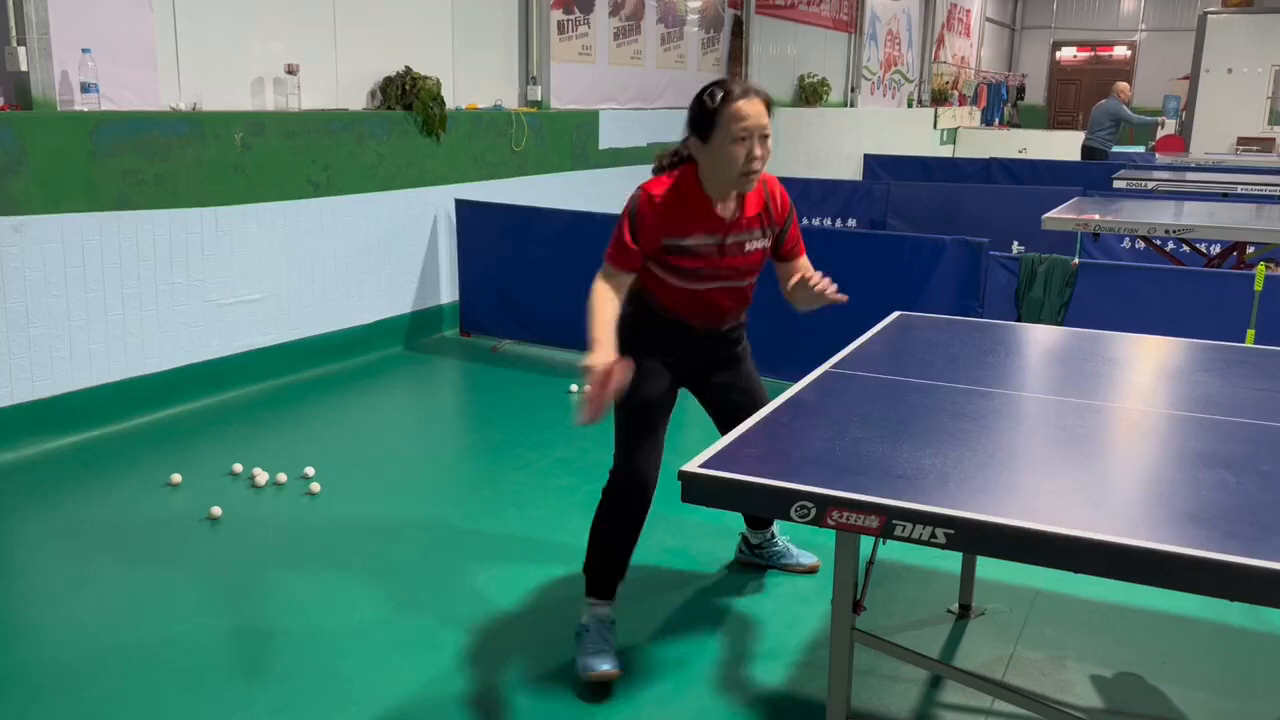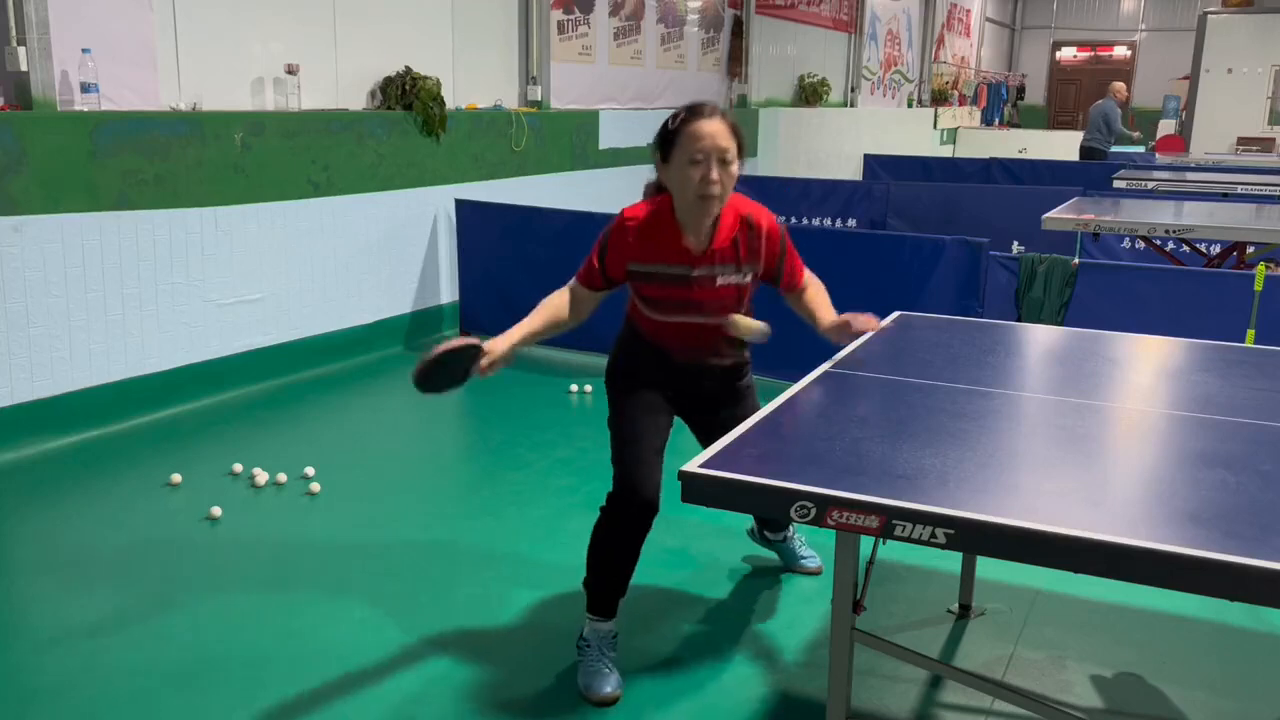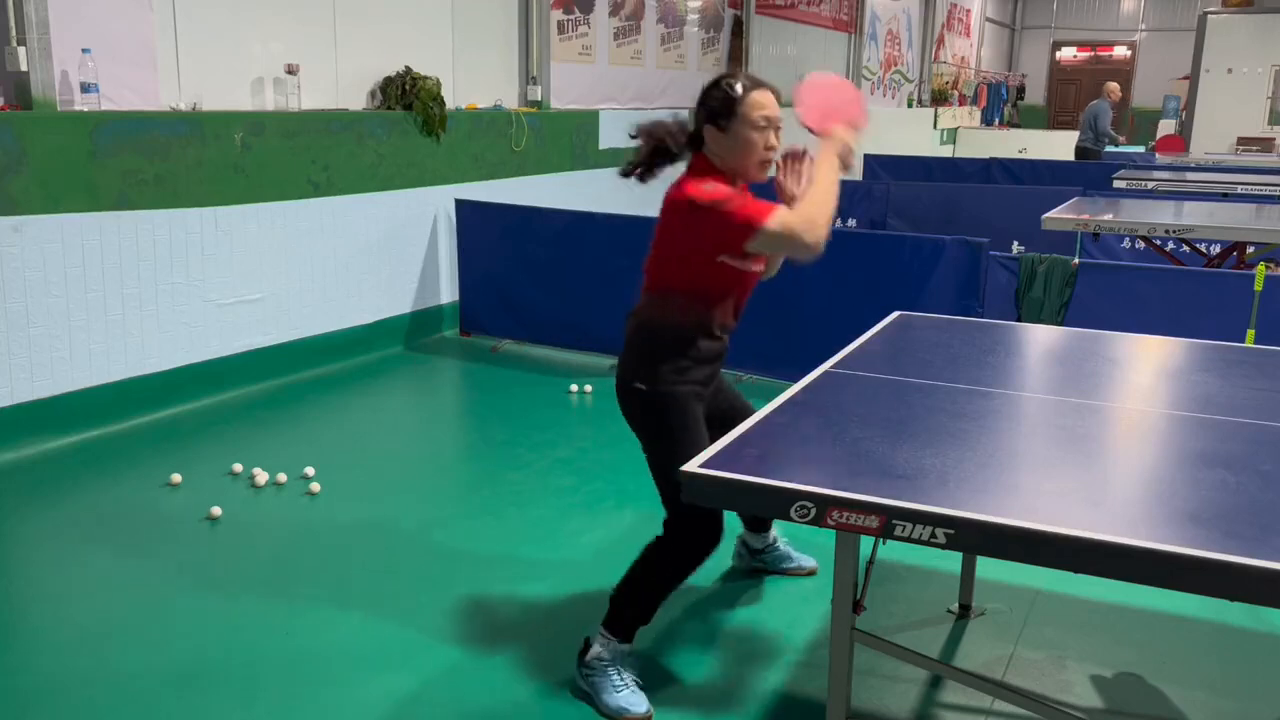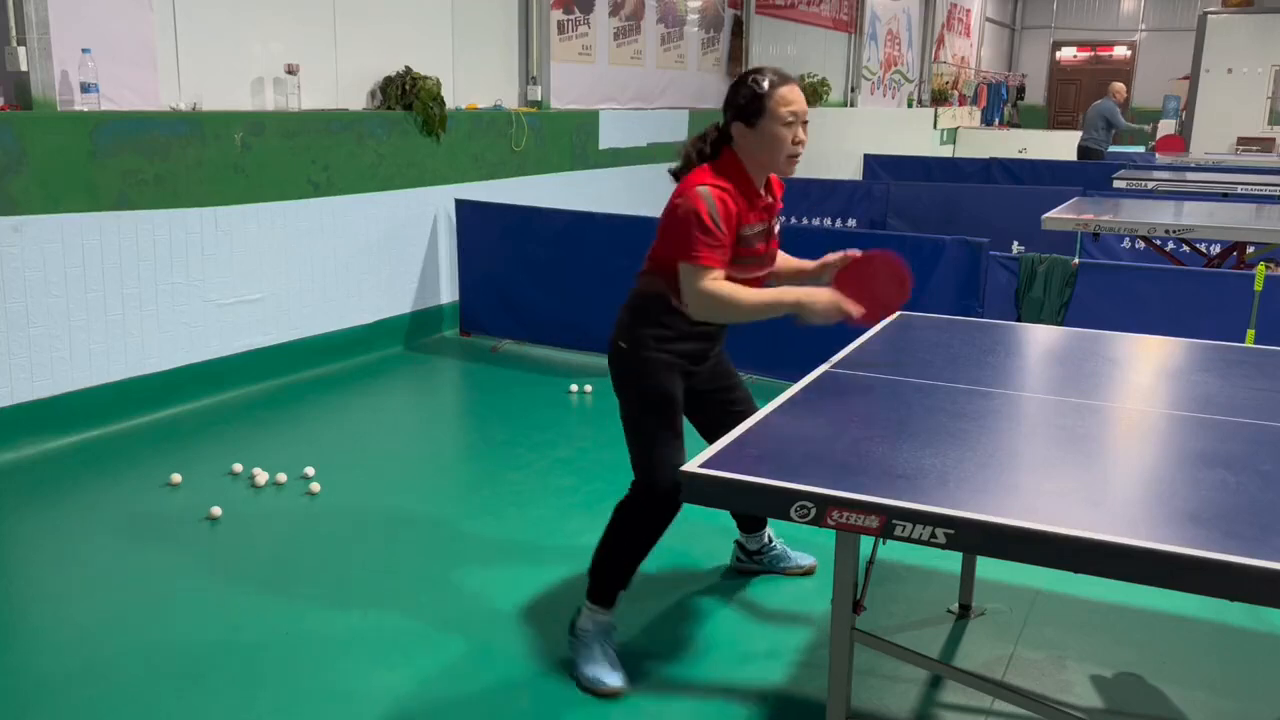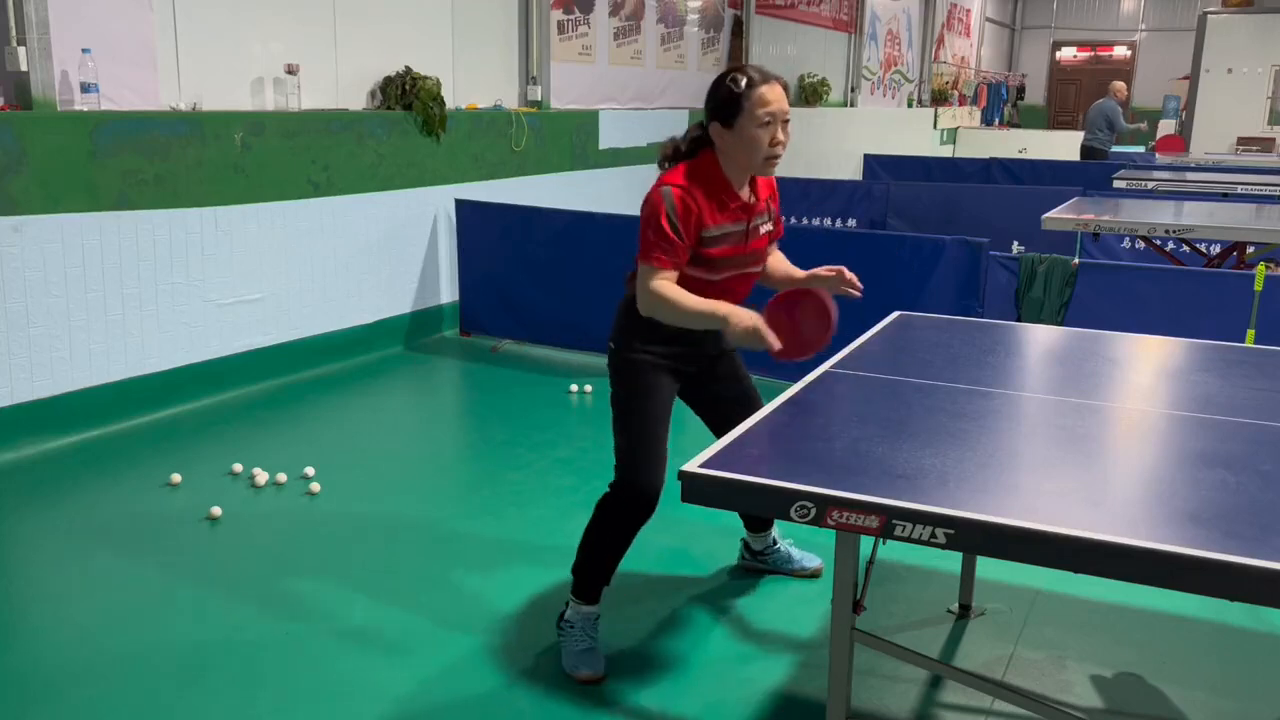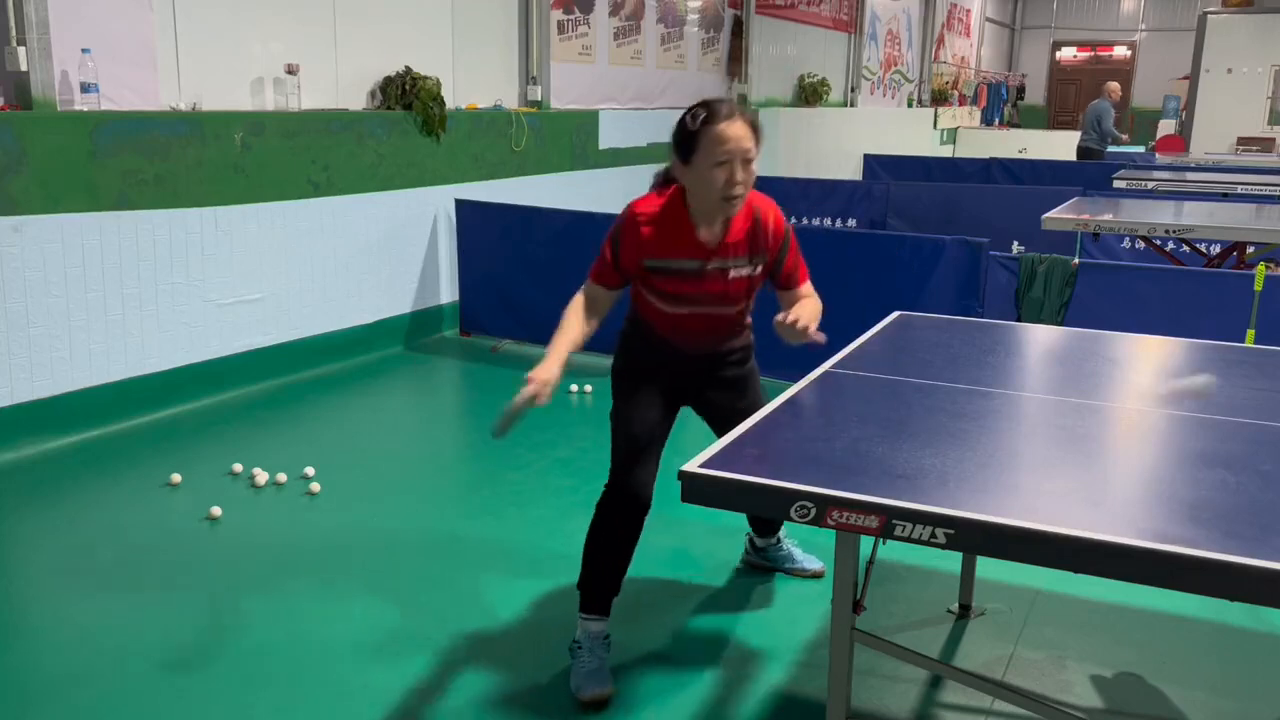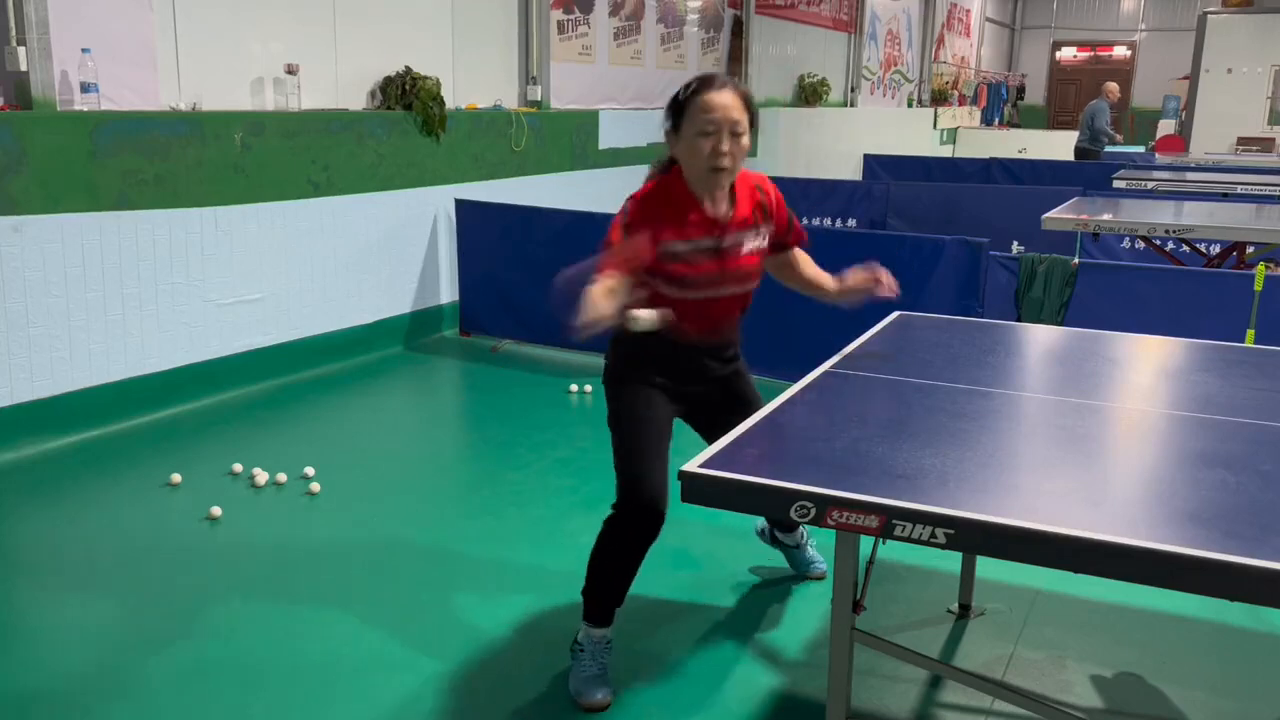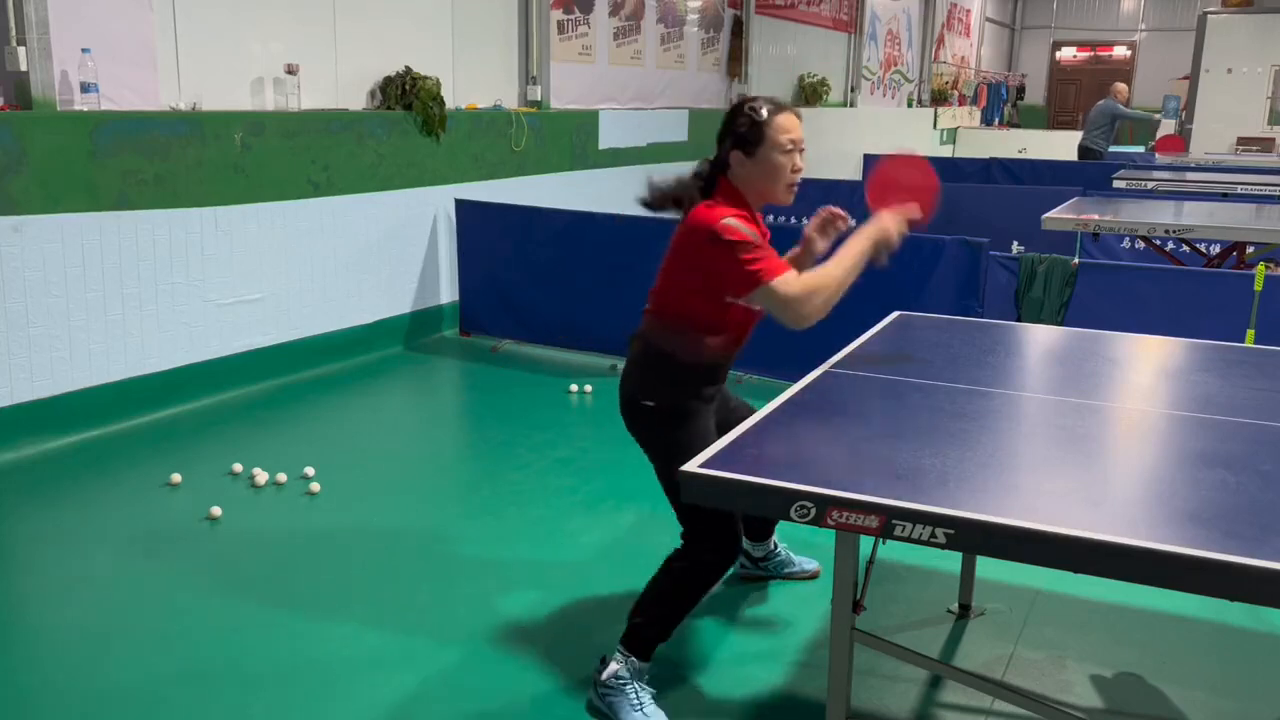
dt=0.3s
person 1, frame 1
left shoulder: (772, 199)
right shoulder: (657, 200)
left elbow: (795, 272)
right elbow: (611, 285)
left wrist: (806, 285)
right wrist: (603, 347)
left hip: (724, 343)
right hip: (652, 344)
right knee: (635, 475)
left ankle: (759, 538)
right ankle: (596, 618)
person 1, frame 2
left shoulder: (757, 227)
right shoulder: (633, 229)
left elbow: (804, 290)
right elbow: (575, 298)
left wrist: (834, 321)
right wrist: (509, 339)
left hip: (722, 376)
right hip: (644, 374)
right knee: (636, 497)
left ankle: (773, 533)
right ankle: (598, 634)
person 1, frame 3
left shoulder: (728, 191)
right shoulder: (706, 200)
left elbow: (757, 263)
right elbow: (808, 234)
left wrist: (792, 187)
right wrist: (831, 152)
left hip: (693, 366)
right hip: (660, 376)
right knee: (695, 526)
left ankle: (758, 542)
right ankle: (604, 652)
person 1, frame 4
left shoulder: (767, 187)
right shoulder: (705, 196)
left elbow: (762, 264)
right elbow: (704, 297)
left wrist: (819, 270)
right wrist: (798, 300)
left hip: (702, 348)
right hip: (652, 346)
right knee: (662, 486)
left ankle: (753, 543)
right ankle: (592, 625)
person 1, frame 5
left shoulder: (764, 188)
right shoulder: (678, 193)
left elbow: (767, 263)
right elbow: (652, 288)
left wrist: (813, 279)
right wrist: (726, 317)
left hip: (717, 344)
right hip: (652, 346)
right knee: (638, 487)
left ankle: (760, 544)
right ankle: (579, 614)
person 1, frame 6
left shoulder: (766, 221)
right shoulder: (640, 222)
left elbow: (803, 293)
right elbow: (593, 300)
left wrist: (803, 316)
right wrist: (553, 362)
left hip: (727, 364)
right hip: (650, 364)
right knee: (629, 492)
left ankle: (766, 543)
right ankle: (591, 633)
person 1, frame 7
left shoulder: (760, 195)
right shoulder: (647, 207)
left elbow: (791, 265)
right elbow: (605, 293)
left wrist: (839, 288)
right wrist: (602, 304)
left hip: (718, 362)
right hip: (645, 369)
right knee: (644, 504)
left ankle: (784, 533)
right ankle: (590, 639)
person 1, frame 8
left shoulder: (740, 214)
right shoulder: (722, 229)
left elbow: (776, 289)
right elbow: (801, 308)
left wrist: (817, 243)
right wrist: (870, 237)
left hip: (697, 385)
right hip: (665, 395)
right knee: (713, 539)
left ankle: (760, 551)
